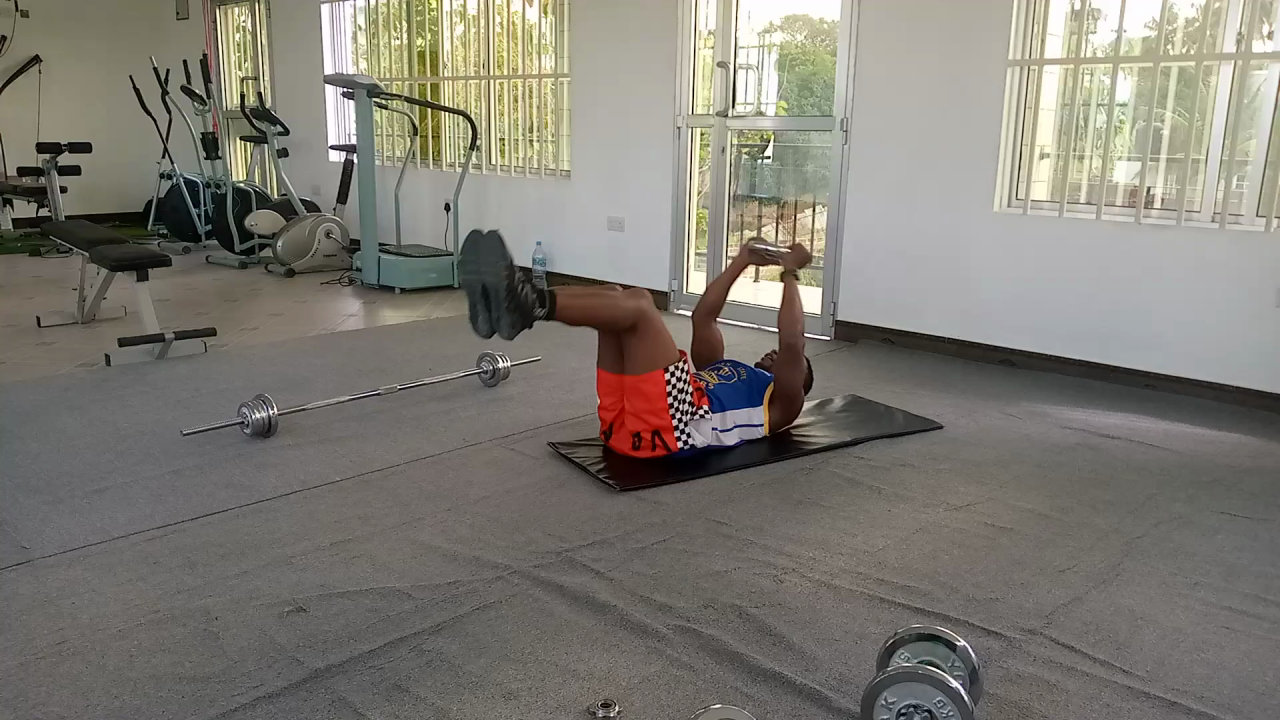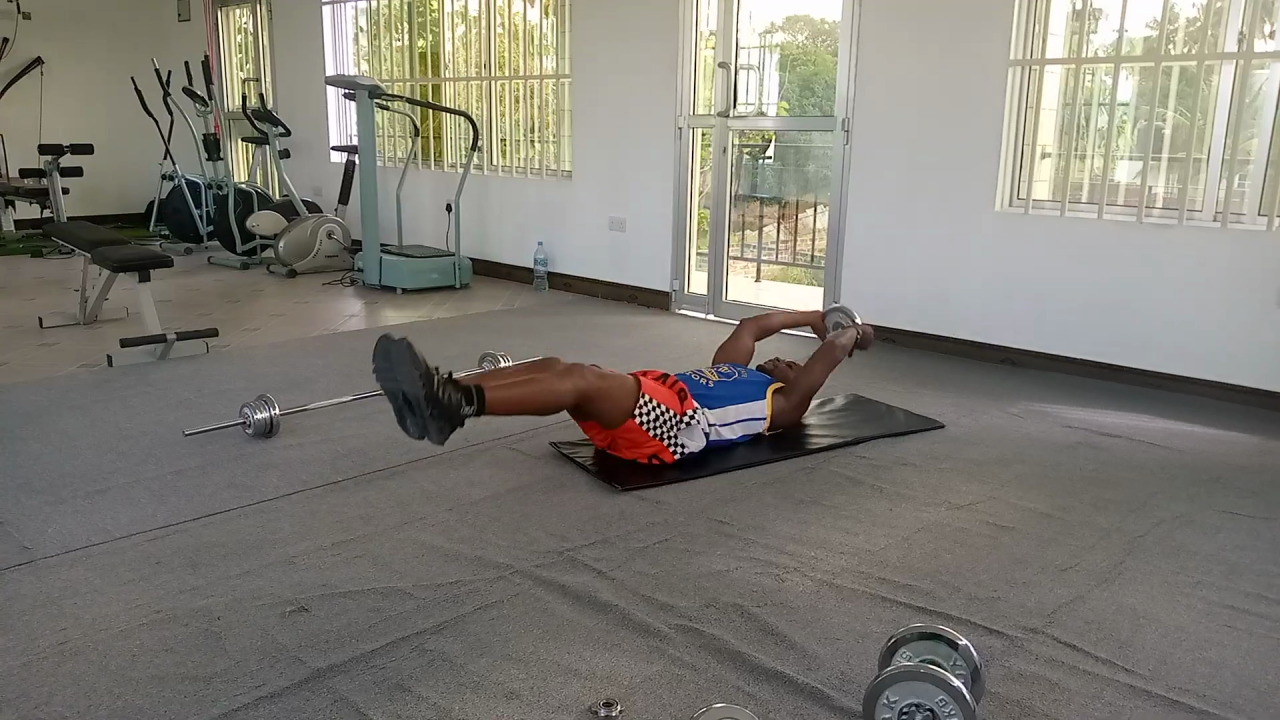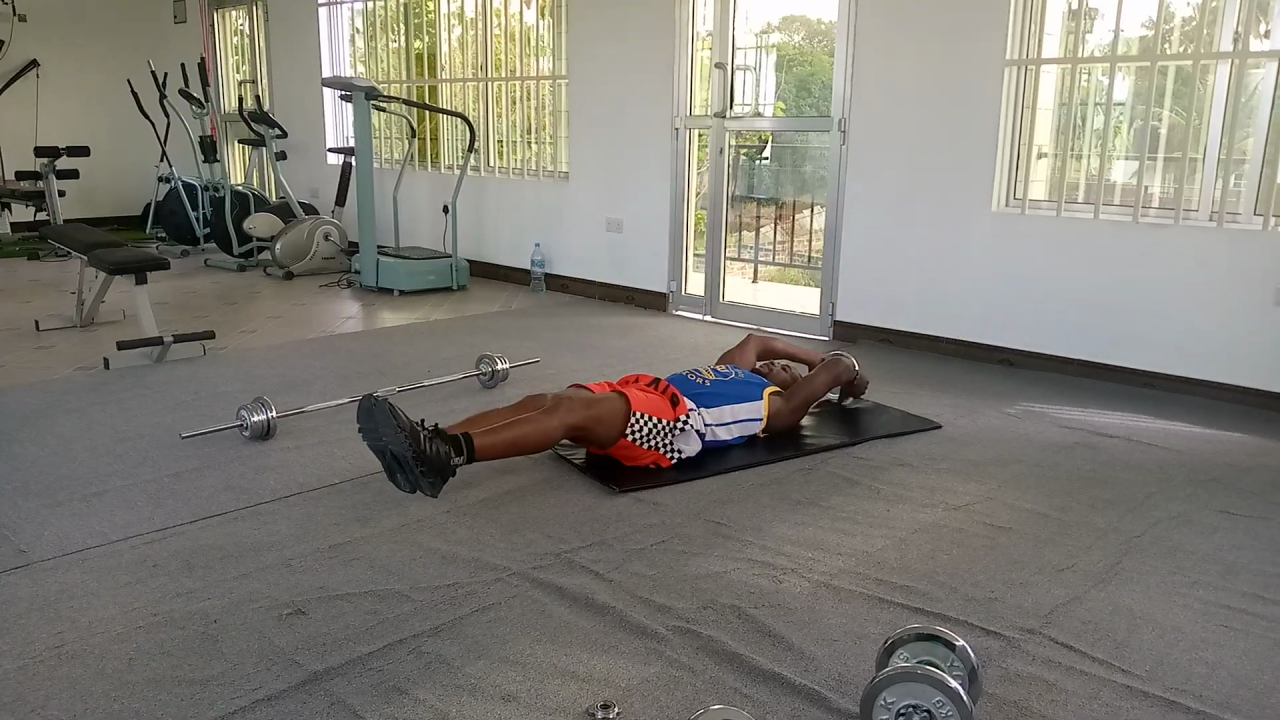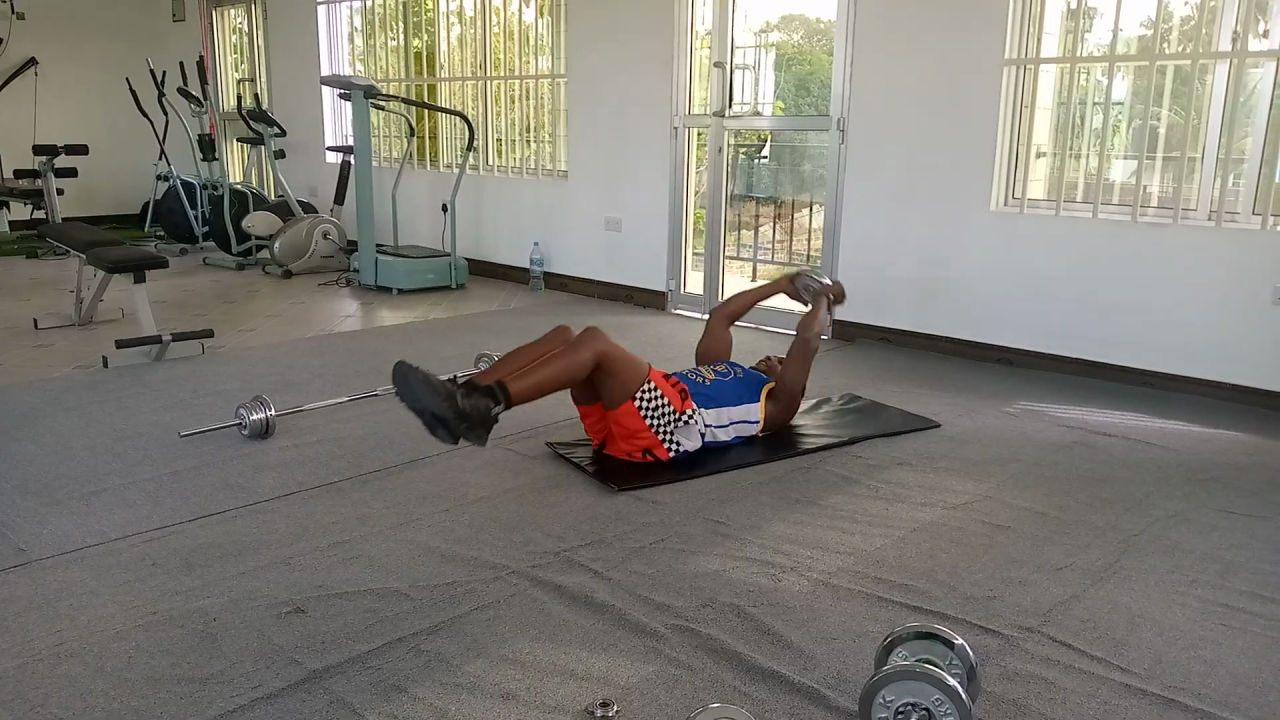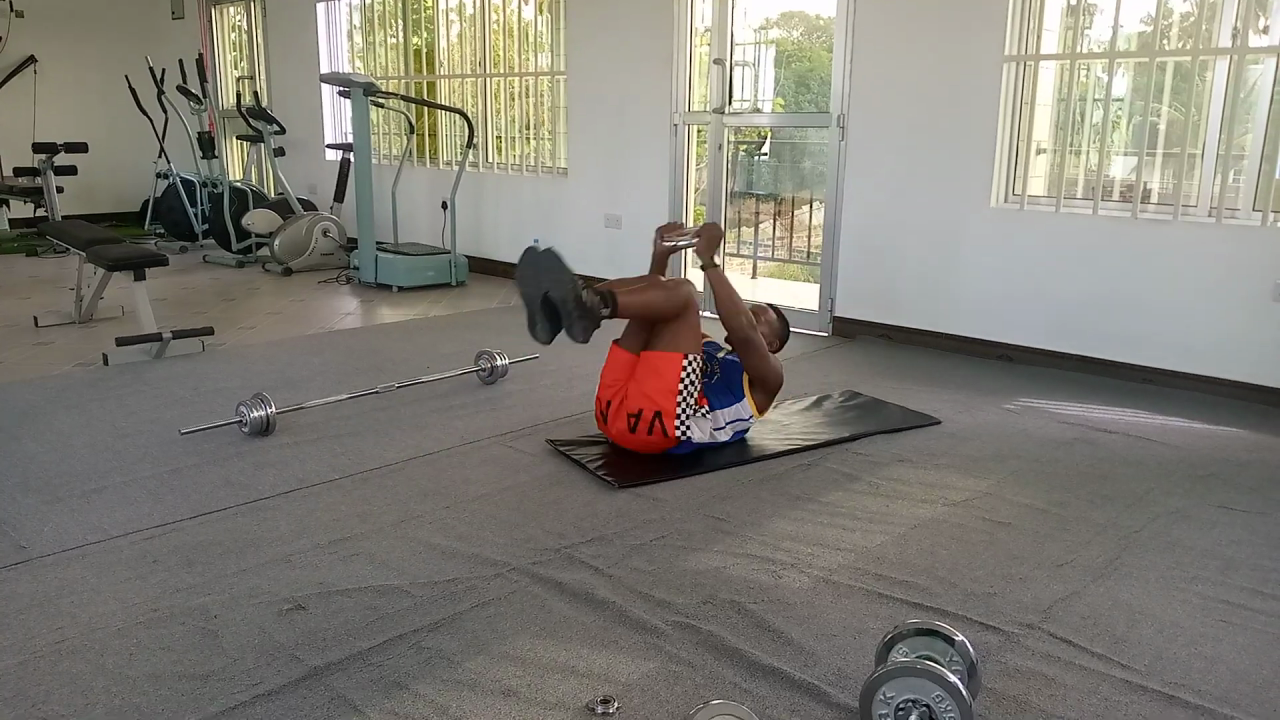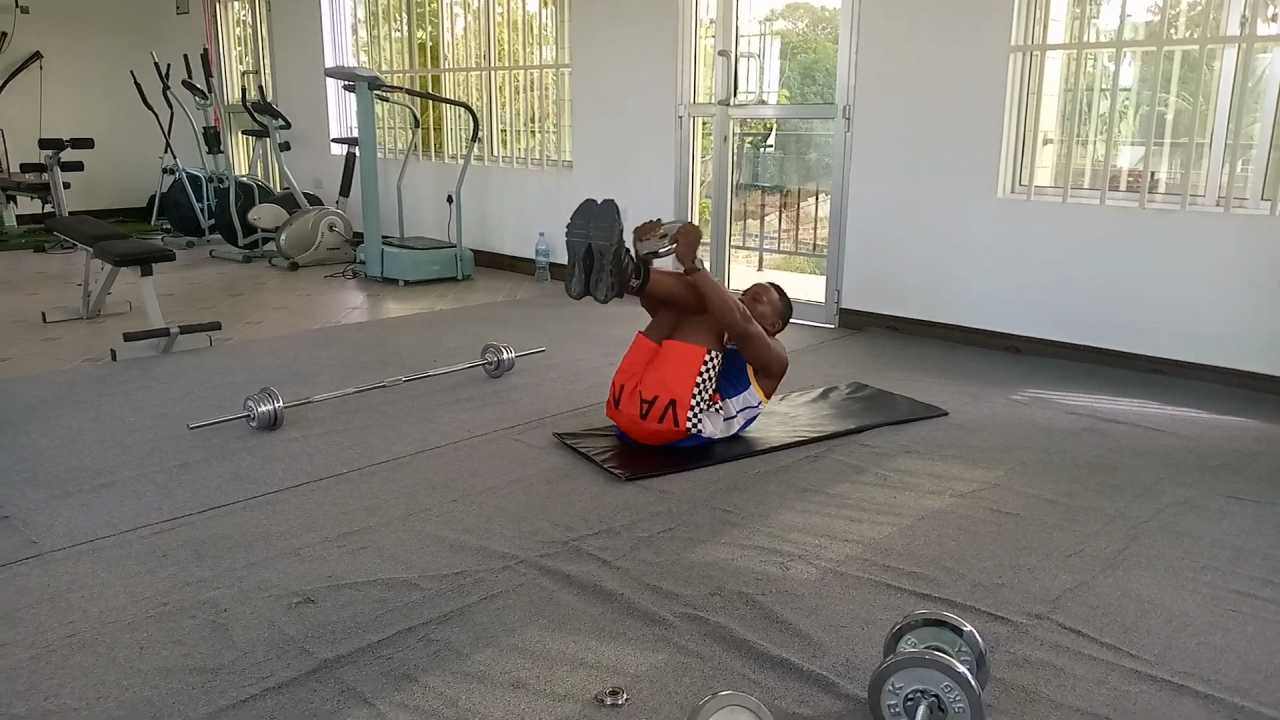
dt=0.3s
person 1, frame 1
left shoulder: (779, 404)
right shoulder: (724, 365)
left elbow: (792, 344)
right elbow: (704, 315)
left wrist: (790, 278)
right wrist: (742, 262)
left hip: (668, 425)
right hip: (625, 416)
left knee: (637, 302)
right knee: (610, 297)
left ankle: (529, 303)
right ankle: (501, 303)
person 1, frame 2
left shoulder: (784, 404)
right shoulder: (734, 372)
left elbow: (829, 354)
right elbow: (750, 326)
left wrist: (850, 334)
right wrist: (811, 317)
left hip: (673, 427)
right hip: (651, 397)
left knee: (578, 379)
right knee: (555, 370)
left ankle: (453, 404)
right ankle: (443, 394)
person 1, frame 3
left shoulder: (779, 408)
right shoulder: (736, 376)
left elbow: (831, 370)
right elbow: (757, 340)
left wrist: (847, 368)
left hip: (670, 425)
right hip: (643, 395)
left knee: (569, 408)
right knee: (543, 401)
left ankle: (445, 455)
right ankle: (430, 441)
person 1, frame 4
left shoulder: (776, 404)
right shoulder: (723, 371)
left elbow: (804, 346)
right elbow: (721, 315)
left wrist: (821, 303)
right wrist: (780, 285)
left hip: (664, 430)
right hip: (616, 424)
left knee: (593, 341)
right knee: (562, 335)
left ankle: (484, 406)
right ankle: (468, 395)
person 1, frame 5
left shoulder: (766, 375)
right shoulder: (706, 351)
left elbow: (742, 330)
left wrist: (710, 263)
right wrist: (662, 255)
left hip: (664, 426)
right hip: (617, 412)
left knee: (683, 292)
right knee: (651, 300)
left ankle: (585, 308)
right ankle: (572, 305)
person 1, frame 6
left shoulder: (771, 359)
right shoulder: (715, 342)
left elbow: (739, 322)
right elbow: (651, 299)
left wrist: (691, 263)
right wrist: (645, 255)
left hip: (673, 419)
right hip: (628, 404)
left knee: (709, 300)
left ankle: (621, 273)
right ankle: (604, 272)
